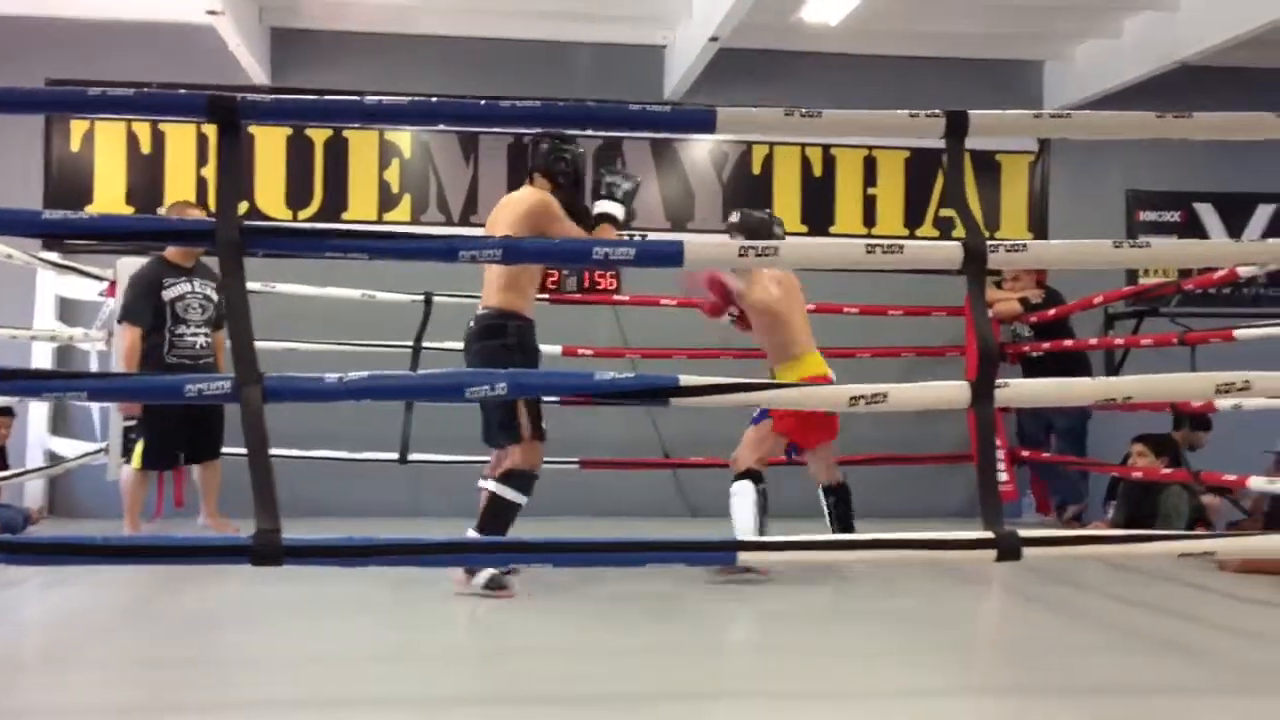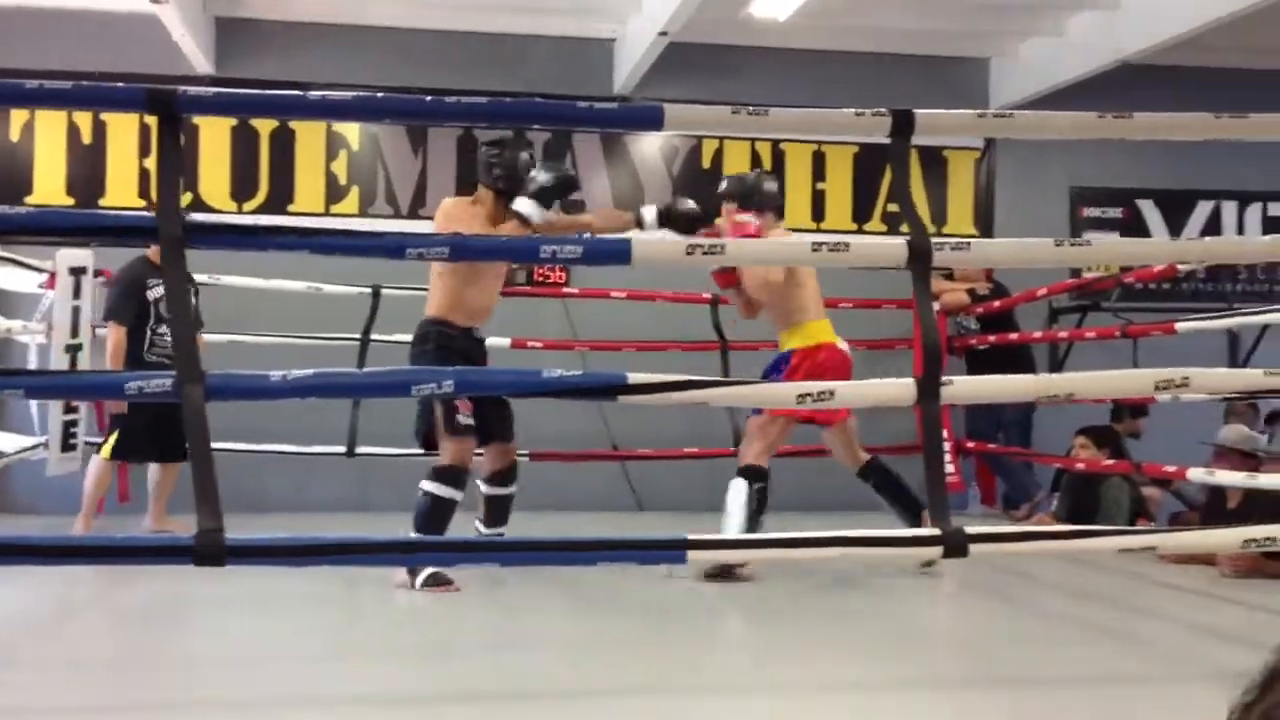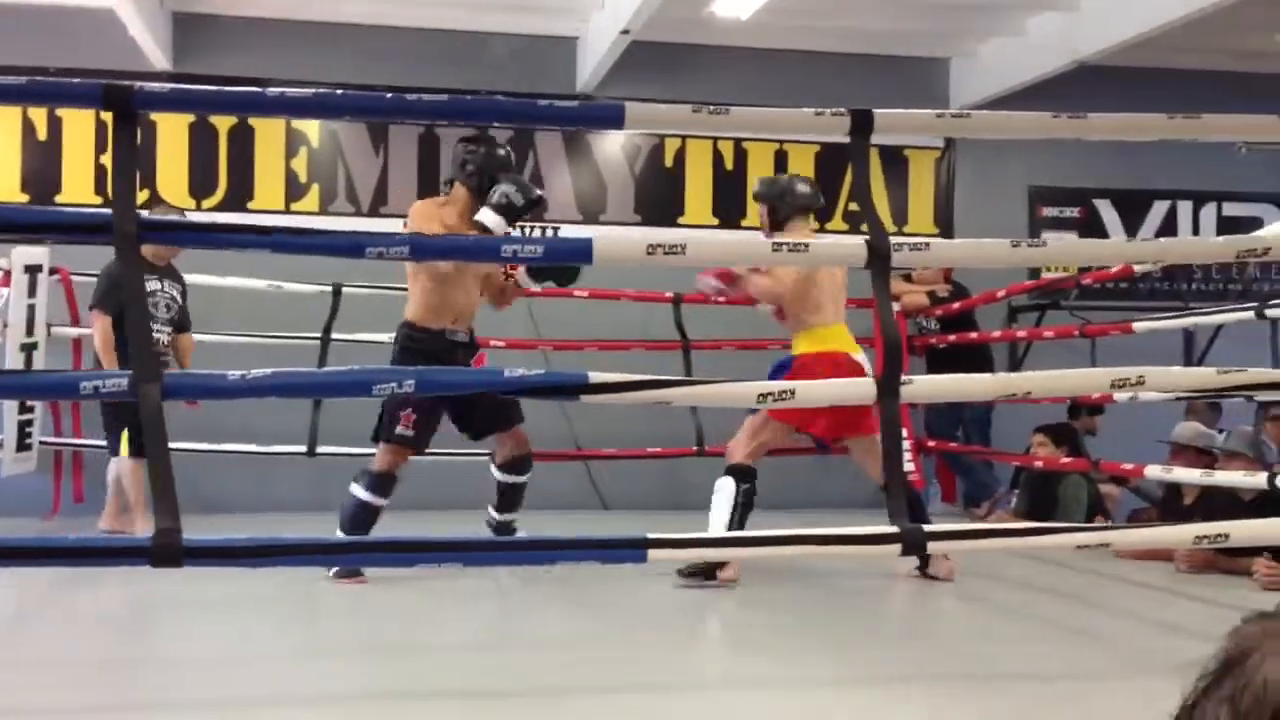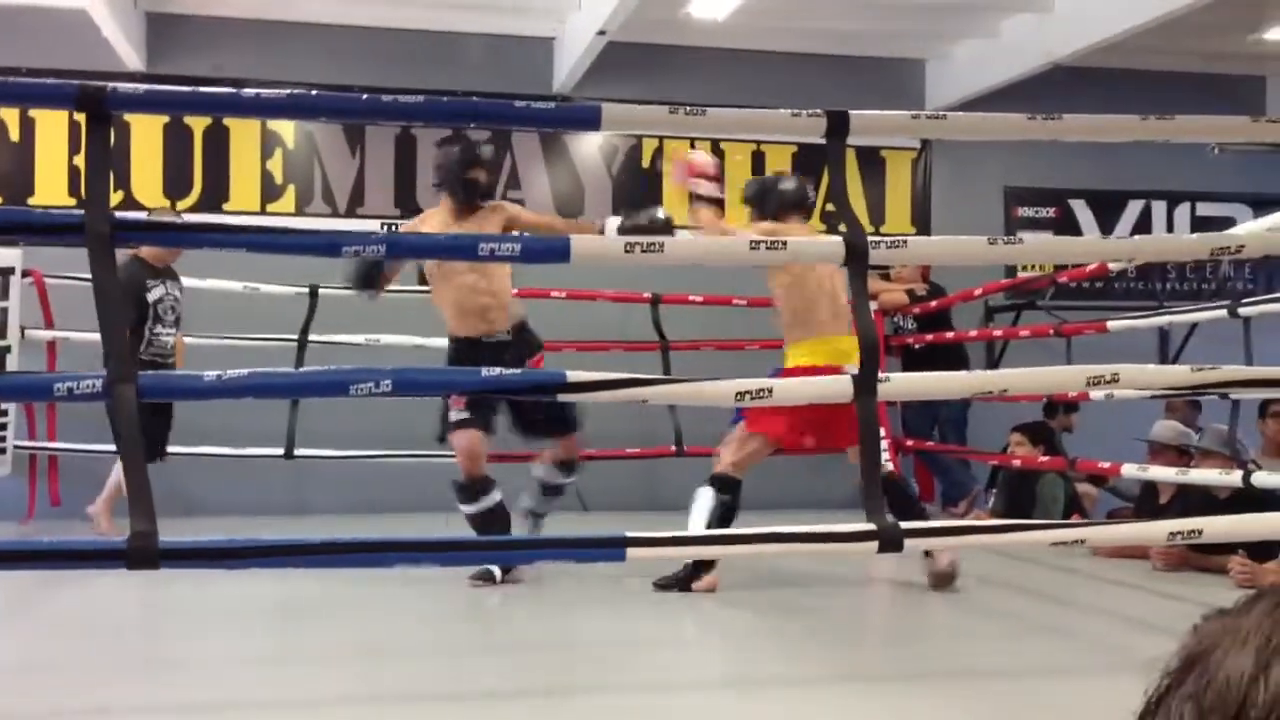
dt=0.3s
person 1, frame 1
left shoulder: (512, 206)
right shoulder: (540, 203)
right wrist: (613, 204)
left hip: (495, 336)
right hip: (503, 337)
left knee: (516, 448)
right knee: (524, 453)
right ankle: (471, 562)
person 1, frame 2
left shoulder: (516, 215)
right shoulder: (453, 209)
left elbow: (587, 227)
left wrist: (654, 216)
right wrist: (531, 202)
left hip: (470, 348)
right hip: (438, 345)
left knee: (503, 453)
right knee: (457, 450)
left ankle: (492, 543)
right ankle: (417, 561)
person 1, frame 3
left shoulder: (478, 222)
right shoulder: (426, 213)
left elbow: (499, 298)
right elbow: (450, 264)
left wrist: (534, 273)
right wrist: (495, 215)
left hip: (462, 348)
right hip: (419, 347)
left knee: (516, 443)
right knee: (392, 458)
left ankle: (503, 531)
person 1, frame 4
left shoulder: (499, 213)
right shoulder: (418, 230)
left elbow: (563, 227)
right elbow: (373, 282)
left wrist: (622, 226)
right wrist: (373, 268)
left hip: (516, 343)
right hip: (468, 356)
left knee: (568, 442)
right knee: (470, 457)
left ankle: (536, 506)
person 2, frame 1
left shoulder: (769, 276)
right shoulder: (774, 277)
left elbow: (771, 306)
right elbow: (762, 327)
left wrist: (725, 282)
right wrist: (733, 310)
left hip: (799, 383)
right hip: (814, 381)
left knee: (745, 460)
right knee: (825, 470)
person 2, frame 2
left shoulder: (776, 240)
left elbow: (772, 284)
right elbow: (750, 311)
left wrist: (746, 246)
right wrist: (730, 279)
left hip: (809, 354)
right hip: (826, 354)
left knee: (754, 448)
right knee: (853, 455)
right ankle: (924, 524)
person 2, frame 3
left shoulder: (788, 243)
left elbow: (780, 294)
left wrist: (738, 277)
right wrist: (764, 290)
left hip: (818, 362)
right hip: (851, 361)
left knee: (743, 451)
right knee: (882, 469)
left ankle: (722, 558)
right ankle: (934, 555)
person 2, frame 4
left shoulder: (775, 235)
left hip: (807, 373)
right hip: (848, 369)
left knee: (729, 462)
right knee: (876, 473)
left ankle: (700, 566)
right ankle: (936, 552)
person 3, frame 1
left shoulder: (209, 276)
right shoulder: (149, 276)
right elbow: (130, 333)
left wrist: (222, 376)
left knee: (210, 453)
right knee: (143, 458)
left ankle: (210, 515)
right ankle: (132, 529)
person 3, frame 2
left shoulder: (186, 281)
right shoulder: (131, 276)
left elbow: (193, 335)
right elbow: (115, 329)
left knee: (171, 454)
right knee: (112, 451)
left ankle: (157, 517)
right ankle: (83, 522)
person 3, frame 3
left shoulder: (176, 279)
right shoulder: (120, 269)
left elbow: (182, 333)
right elbow: (100, 320)
right wrist: (110, 370)
right hip: (122, 375)
left knee: (130, 448)
right knee: (129, 447)
left ankle: (113, 516)
right ankle: (142, 519)
person 3, frame 4
left shoulder: (172, 277)
right shoulder: (127, 277)
left wrist: (181, 374)
left knee: (148, 449)
right knee: (139, 451)
left ankle: (102, 507)
person 4, frame 1
left shoulder: (1046, 299)
right shoulder: (1013, 296)
left elbow: (999, 310)
right elbow: (984, 294)
left wrist: (1020, 298)
right wrist: (1019, 295)
left knee: (1069, 450)
right knee: (1031, 441)
left ankle: (1070, 508)
right ankle: (1073, 498)
person 4, frame 2
left shoulder: (992, 291)
right shoulder: (956, 283)
left elbow: (946, 301)
right elbow: (931, 285)
left wrist: (968, 291)
right wrist: (964, 287)
left hip: (1013, 377)
right hip: (981, 379)
left knee: (1015, 444)
right knee: (981, 439)
left ankle: (1017, 502)
right ankle: (1025, 493)
person 4, frame 3
left shoulder: (954, 292)
right shoulder: (914, 285)
left elbow: (907, 302)
right elbow: (891, 286)
left wrist: (929, 293)
right wrist: (927, 289)
left hip: (973, 376)
right hip: (940, 378)
left knee: (975, 442)
right knee: (940, 438)
left ankle: (980, 497)
right ankle: (985, 491)
person 4, frame 4
left shoulder: (931, 293)
right shoulder: (893, 287)
left elbow: (886, 300)
left wrist: (905, 292)
right wrist: (905, 288)
left hip: (950, 376)
left knee: (952, 442)
right knee: (917, 438)
left ankle: (959, 495)
right ankle: (962, 489)
